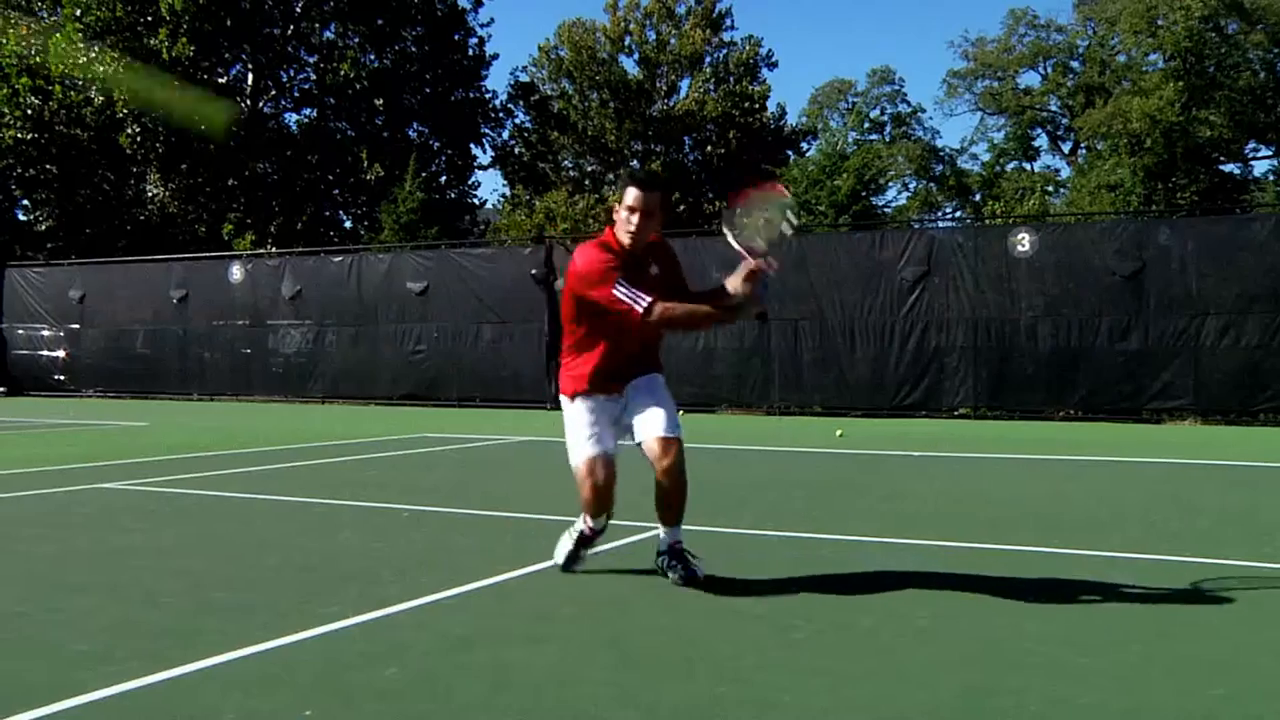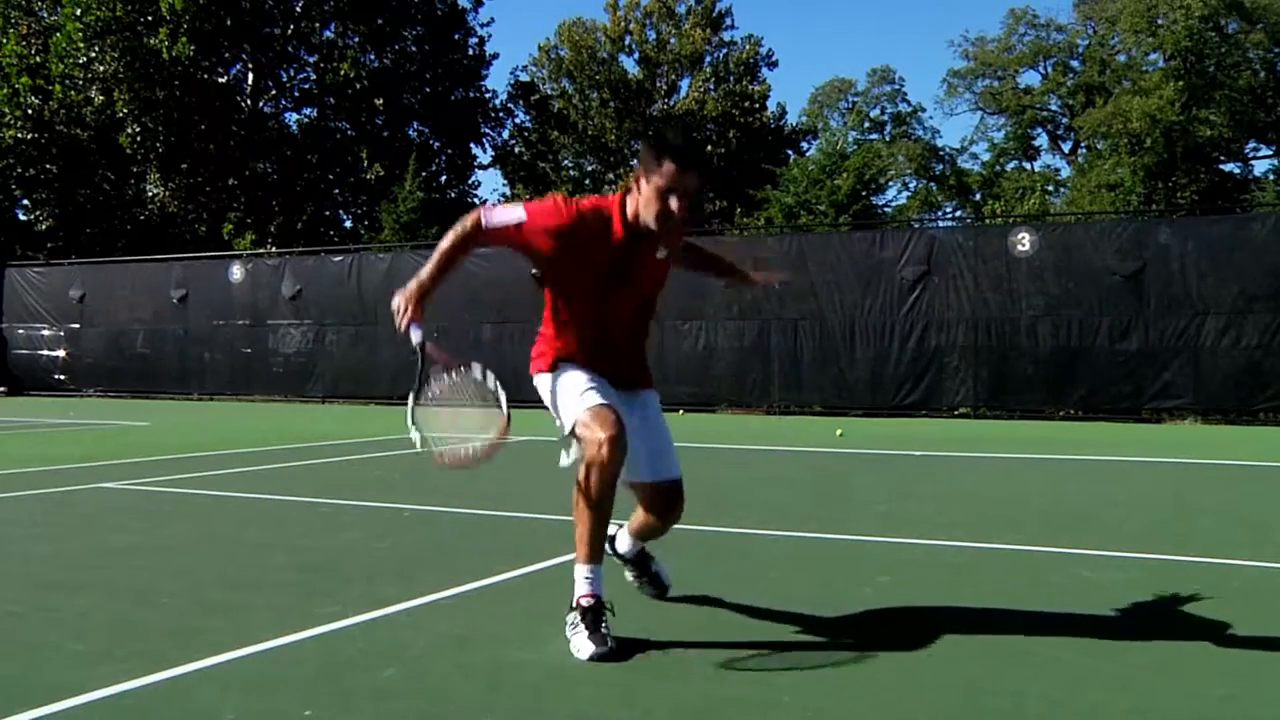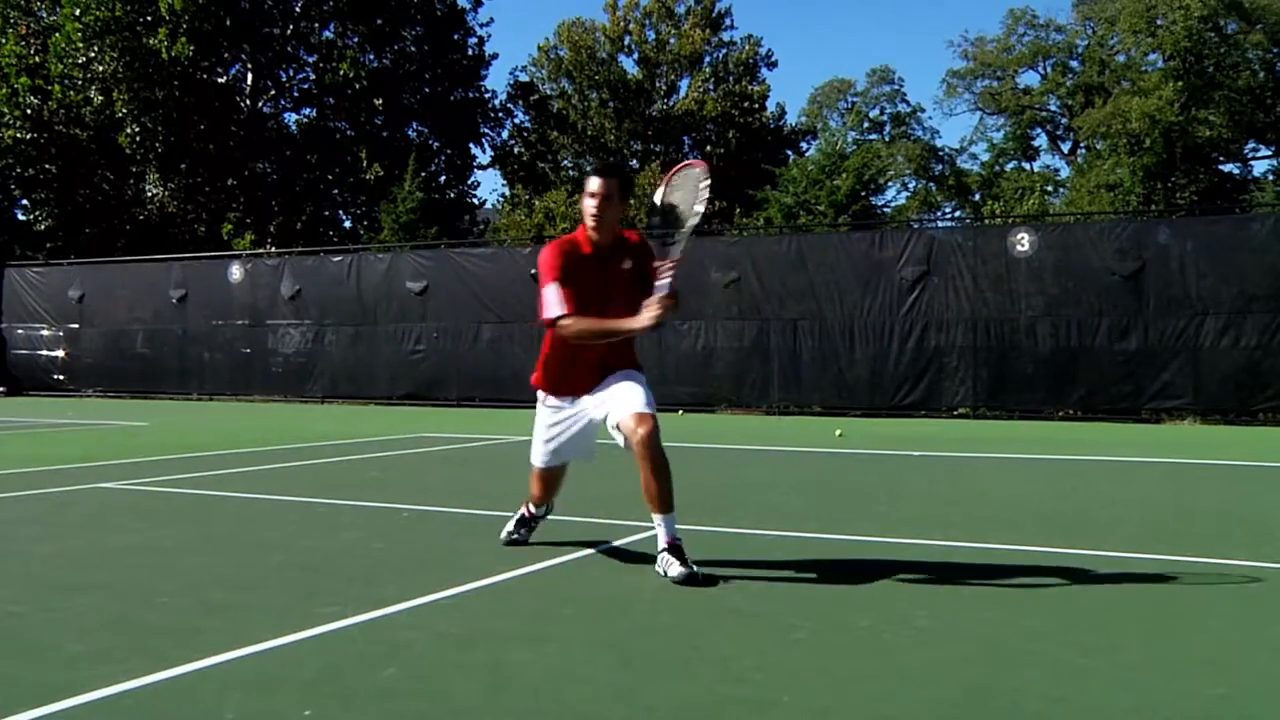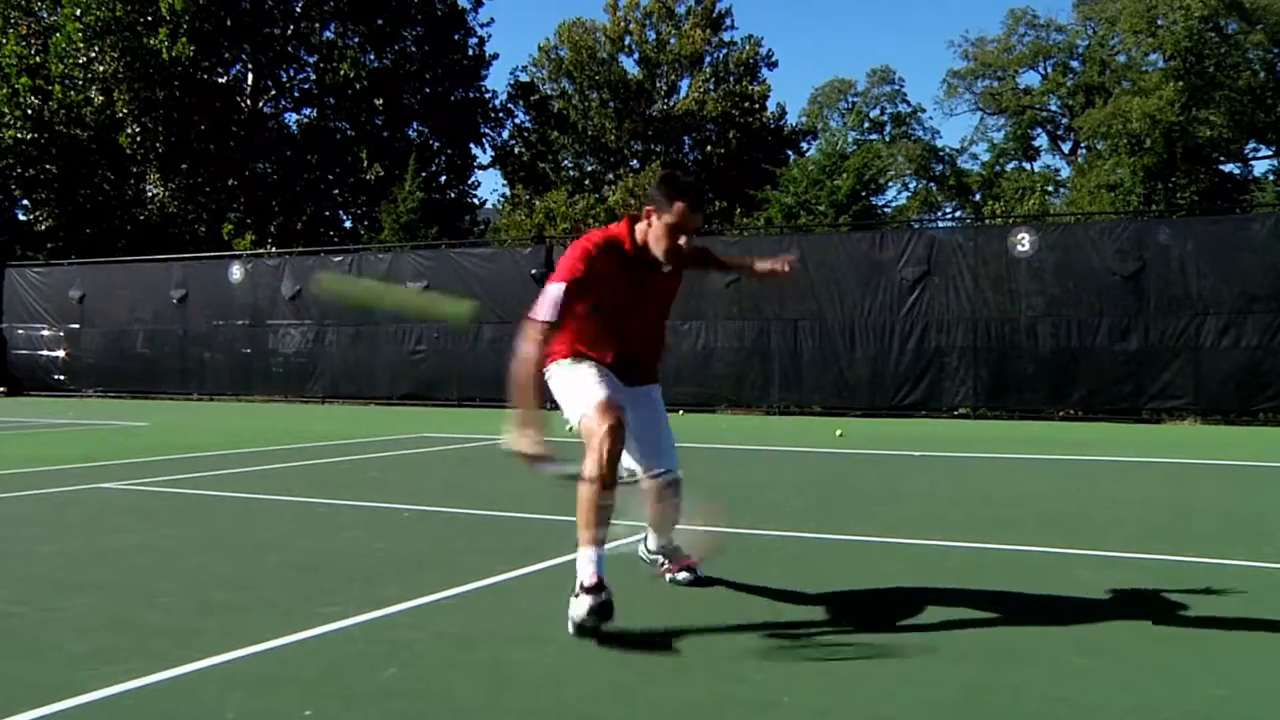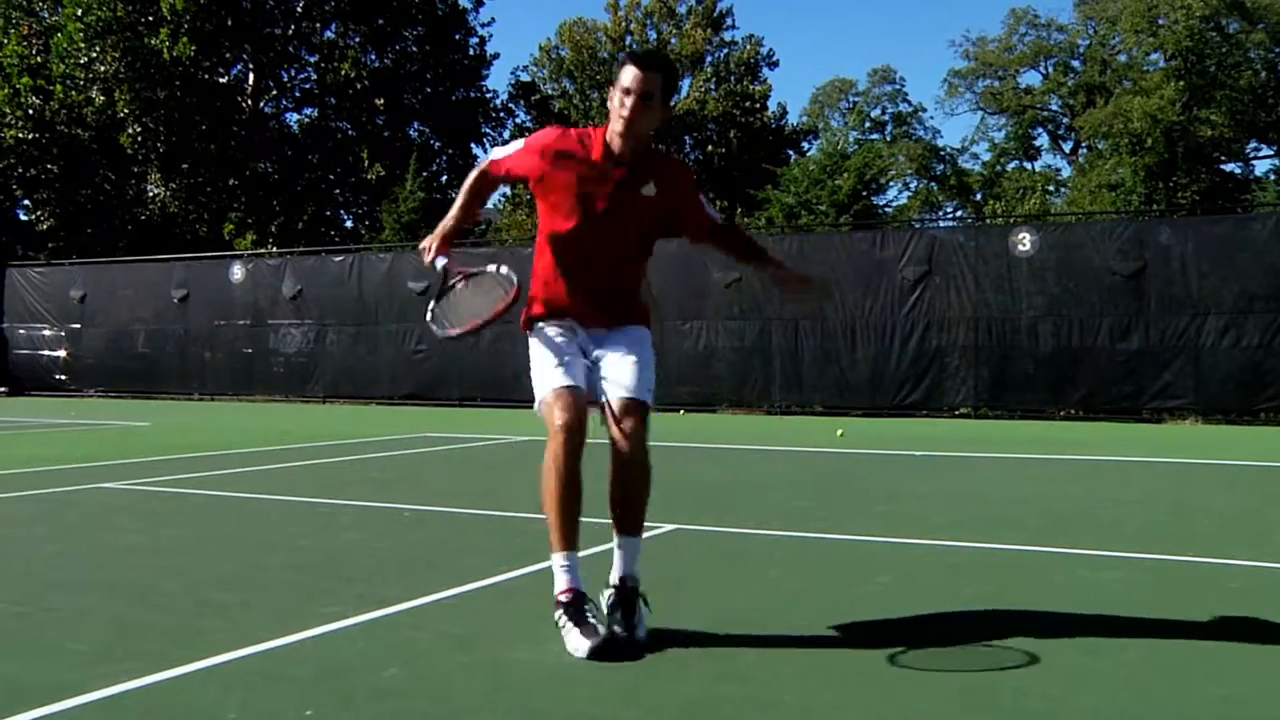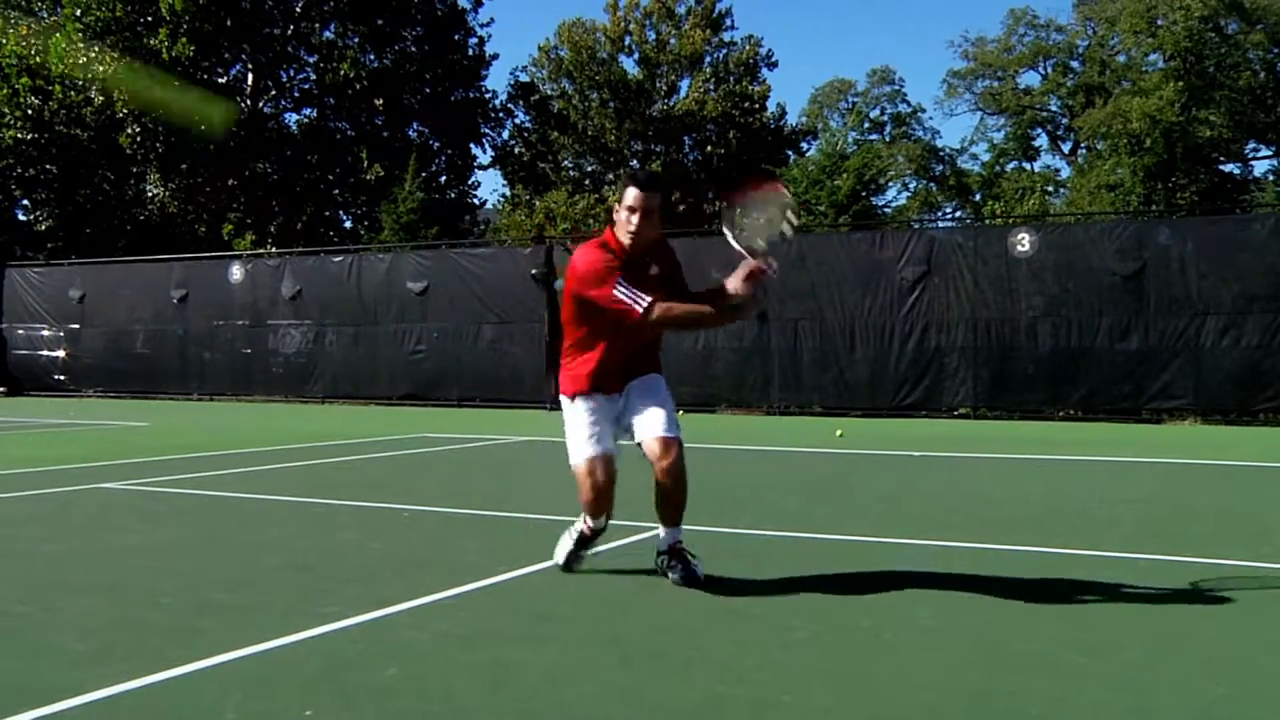
dt=0.4s
person 1, frame 1
left shoulder: (660, 251)
right shoulder: (592, 260)
left elbow: (687, 303)
right elbow: (658, 317)
left wrist: (732, 285)
right wrist: (730, 306)
left hip: (640, 377)
right hip: (587, 383)
left knee: (667, 456)
right knee: (597, 492)
left ankle: (670, 547)
right ankle: (590, 523)
person 1, frame 2
left shoulder: (664, 229)
right shoulder: (569, 219)
right elbow: (474, 226)
left wrist: (741, 276)
right wrist: (421, 284)
left hip: (630, 379)
right hip: (570, 367)
left knee: (666, 504)
right knee: (606, 438)
left ankle: (629, 542)
right ankle: (585, 604)
person 1, frame 3
left shoulder: (637, 248)
right shoulder: (557, 255)
left elbow: (656, 306)
right elbow: (566, 328)
left wrist: (666, 292)
right wrist: (631, 324)
left hip: (616, 371)
right hip: (560, 381)
left knee: (644, 432)
right knee: (544, 481)
left ankle: (668, 545)
right ankle: (533, 512)
person 1, frame 4
left shoulder: (673, 249)
right shoulder: (589, 254)
right elbow: (536, 333)
left wrist: (751, 265)
right wrist: (523, 417)
left hip: (637, 376)
right hip: (579, 364)
left knee: (666, 492)
right knee: (608, 424)
left ankle: (658, 547)
right ankle: (590, 583)
person 1, frame 5
left shoulder: (671, 176)
right shoulder: (554, 147)
left elbow: (718, 231)
right elbow: (488, 170)
left wrist: (775, 267)
right wrist: (447, 230)
left hip: (622, 325)
right hip: (556, 322)
left knee: (629, 427)
right knee: (565, 424)
left ankle: (625, 580)
right ankle: (570, 596)
person 1, frame 6
left shoulder: (660, 251)
right shoulder: (592, 260)
left elbow: (692, 304)
right elbow: (655, 316)
left wrist: (729, 289)
right wrist: (724, 304)
left hip: (639, 376)
right hip: (587, 383)
left knee: (668, 456)
right knee: (597, 503)
left ankle: (670, 547)
right ankle: (589, 524)
